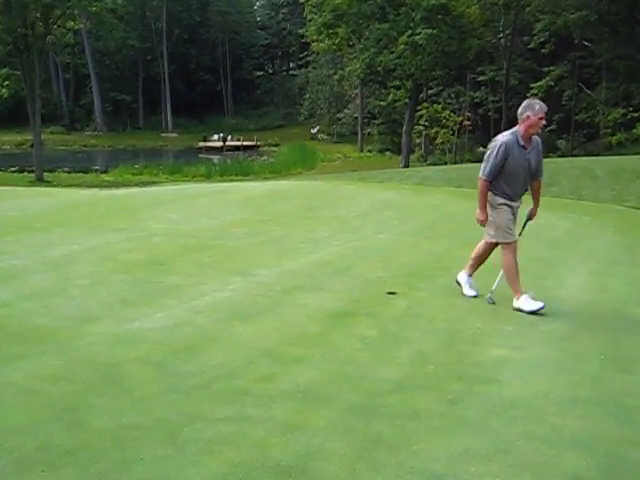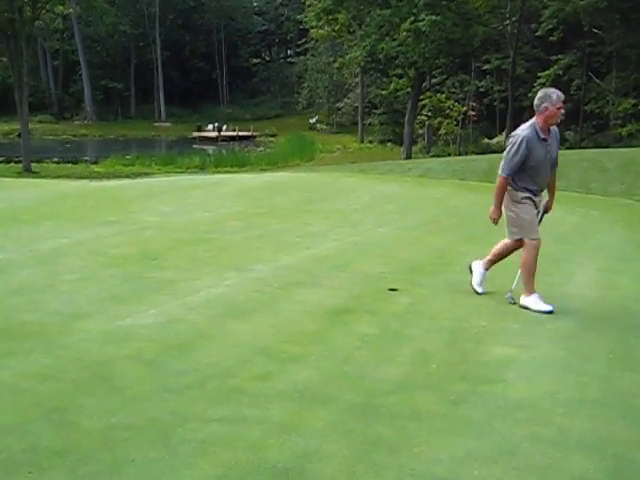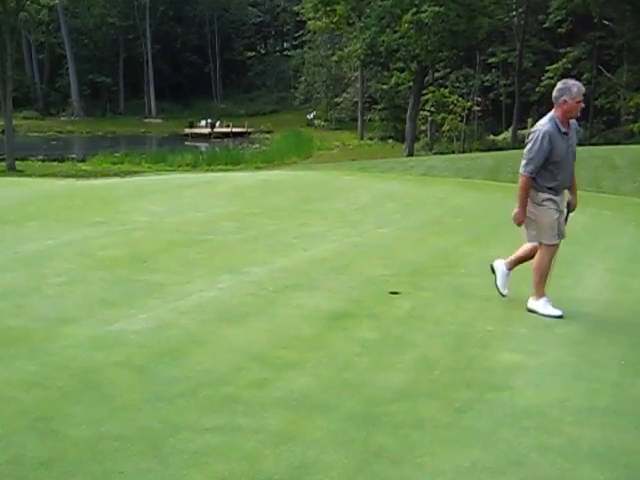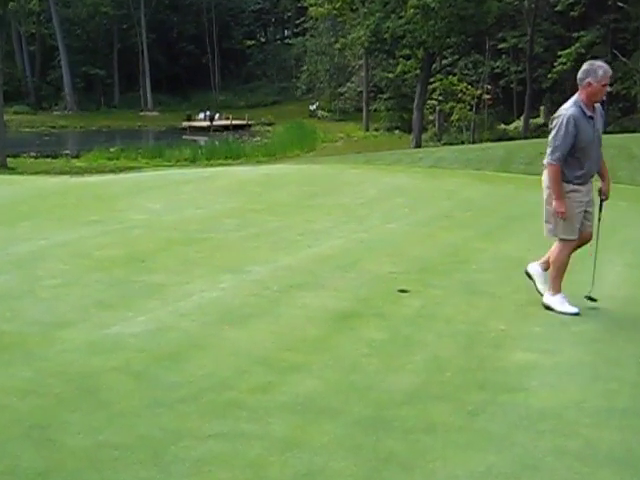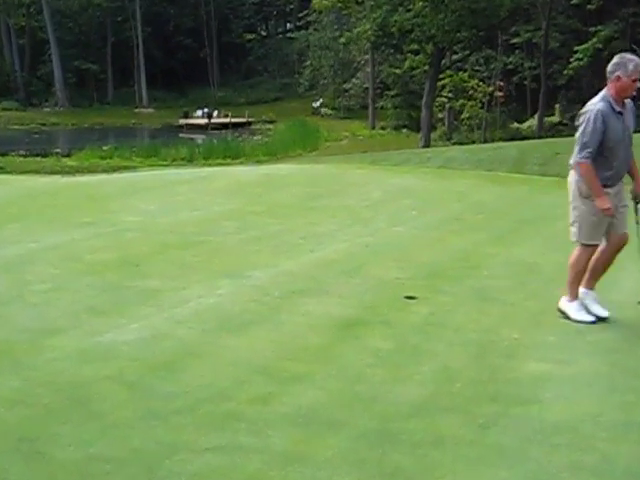
dt=0.1s
person 1, frame 1
left shoulder: (537, 144)
right shoulder: (504, 143)
left elbow: (535, 177)
right elbow: (484, 177)
left wrist: (535, 205)
right wrist: (481, 209)
left hip: (514, 201)
right hip: (496, 200)
left knee: (491, 241)
right knee: (509, 245)
left ankle: (465, 275)
right ankle: (519, 297)
person 1, frame 2
left shoulder: (554, 133)
right shoulder: (524, 136)
left elbow: (552, 168)
right elbow: (504, 173)
left wrist: (551, 197)
right wrist: (497, 206)
left hip: (535, 196)
right hip: (518, 196)
left knee: (517, 239)
right knee: (532, 241)
left ankle: (482, 266)
right ankle: (528, 296)
person 1, frame 3
left shoulder: (572, 126)
right shoulder: (545, 131)
right elbow: (526, 172)
left wrist: (573, 194)
right wrist: (520, 208)
left hip: (556, 195)
right hip: (539, 196)
left knee: (543, 242)
right knee: (549, 245)
left ankle: (504, 265)
right ankle: (537, 299)
person 1, frame 4
left shoulder: (597, 111)
right shoulder: (569, 116)
right elbow: (553, 161)
left wrist: (605, 179)
right wrist: (558, 198)
left hip: (583, 185)
right hip: (564, 187)
left knee: (584, 235)
right knee: (566, 239)
left ankle: (540, 267)
person 1, frame 5
right shoulder: (597, 111)
right elbow: (583, 159)
right wrist: (599, 197)
left hip: (615, 186)
right hip: (590, 187)
right knee: (588, 244)
